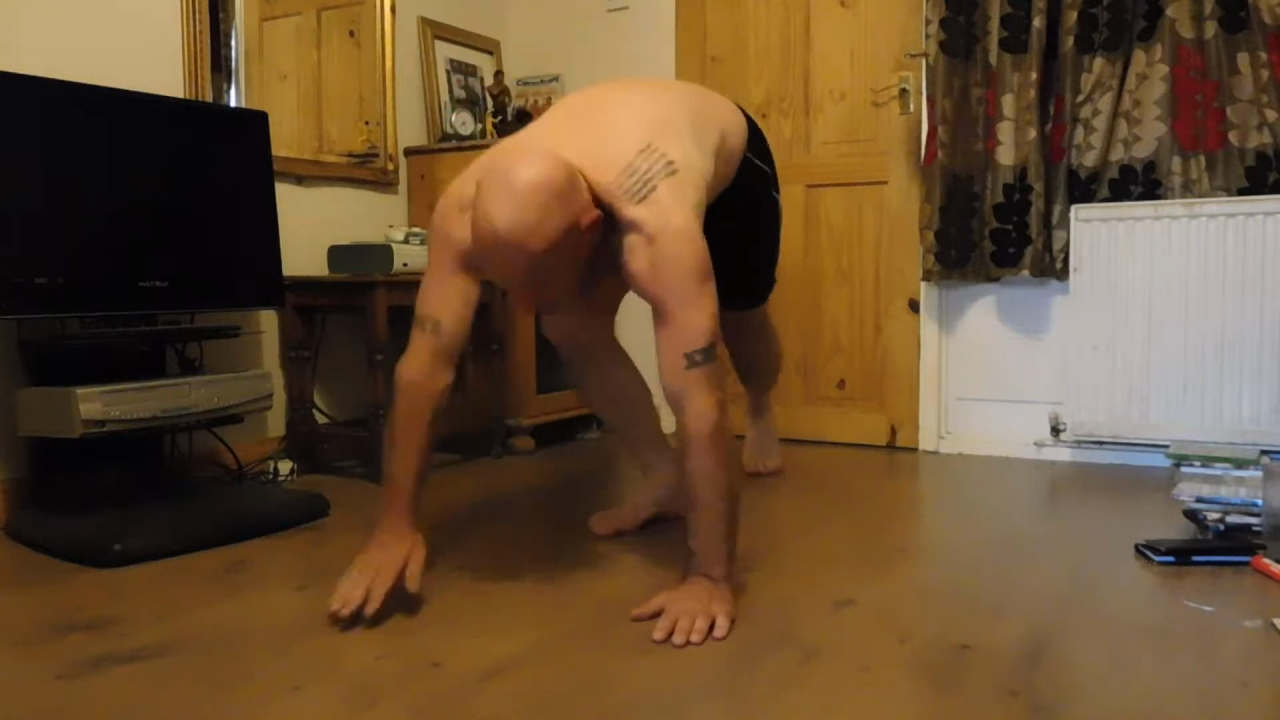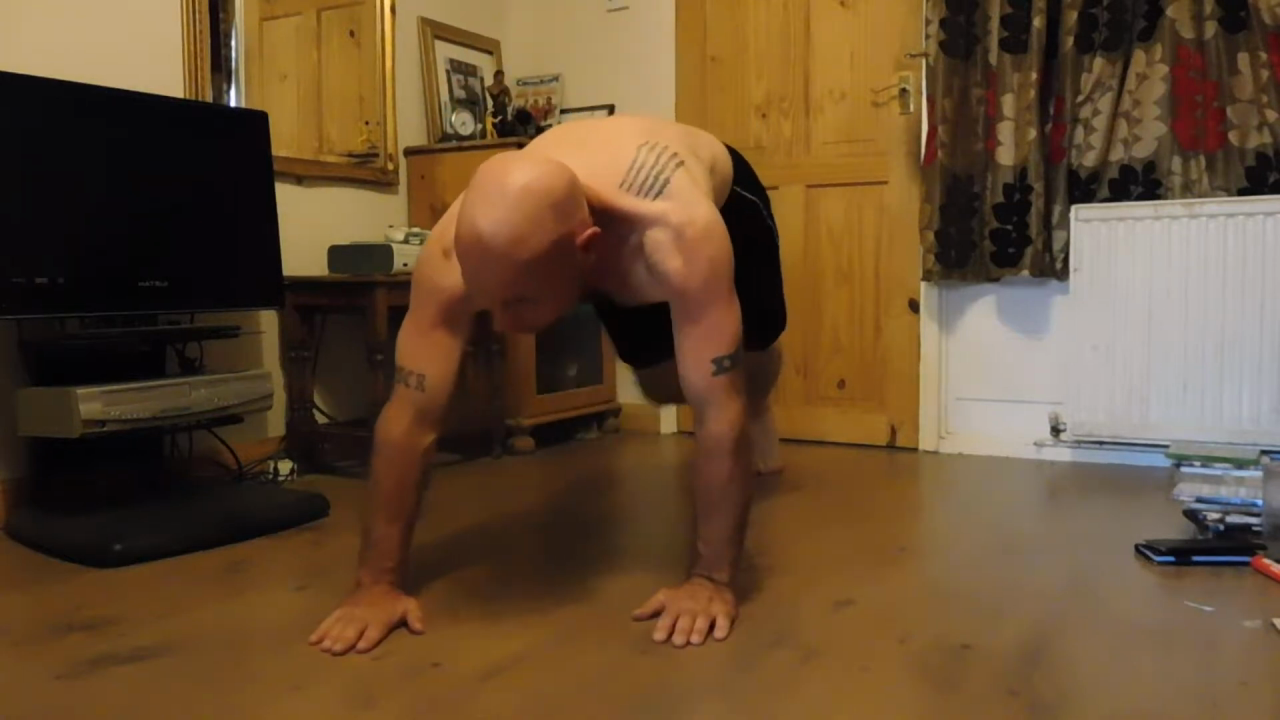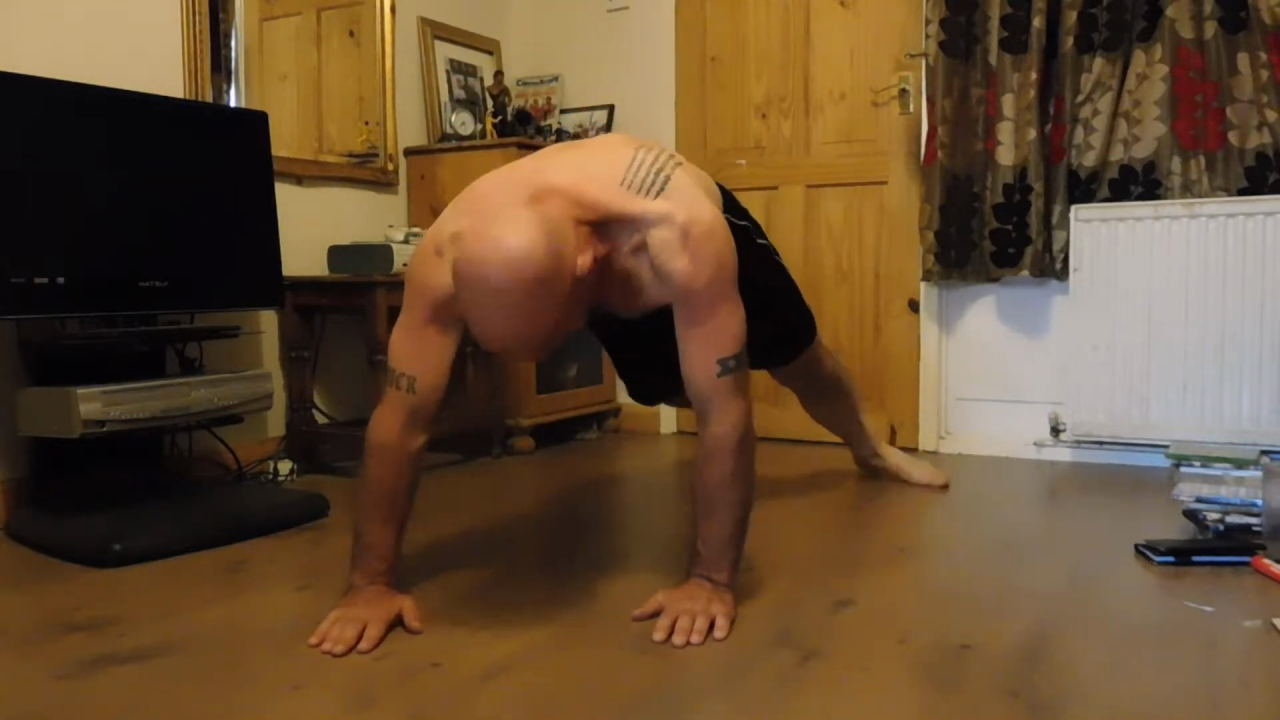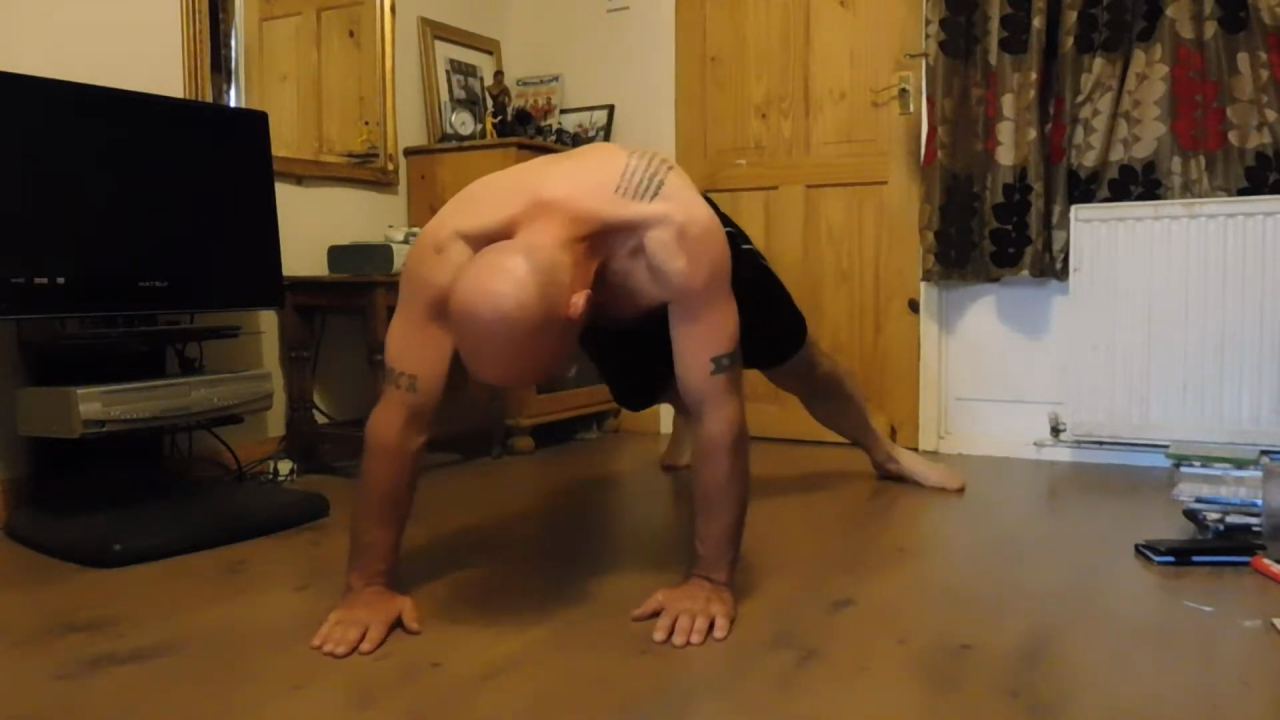
dt=1s
person 1, frame 1
left shoulder: (655, 231)
right shoulder: (468, 209)
left elbow: (697, 405)
right elbow: (424, 367)
left wrist: (709, 577)
right wrist: (394, 527)
left hip: (731, 159)
left knee: (741, 321)
right knee: (571, 331)
left ankle: (761, 415)
right ankle: (665, 478)
person 1, frame 2
left shoulder: (680, 232)
right shoulder: (456, 249)
left elbow: (719, 413)
right elbow: (409, 417)
left wrist: (711, 579)
right wrist: (377, 581)
left hip: (722, 194)
left knee: (753, 348)
right knee: (663, 385)
left ankle: (760, 413)
person 1, frame 3
left shoulder: (684, 234)
right shoulder: (451, 250)
left elbow: (724, 412)
right elbow: (401, 417)
left wrist: (711, 579)
right wrist: (371, 582)
left hip: (717, 235)
left knee: (799, 362)
right knee: (669, 392)
left ankle: (868, 450)
person 1, frame 4
left shoulder: (680, 237)
right shoulder: (448, 253)
left elbow: (720, 411)
right elbow: (400, 418)
left wrist: (710, 579)
right wrist: (369, 583)
left hip: (690, 266)
right hip: (610, 305)
left knee: (798, 366)
right knee: (648, 395)
left ankle: (882, 452)
right ankle: (684, 429)
